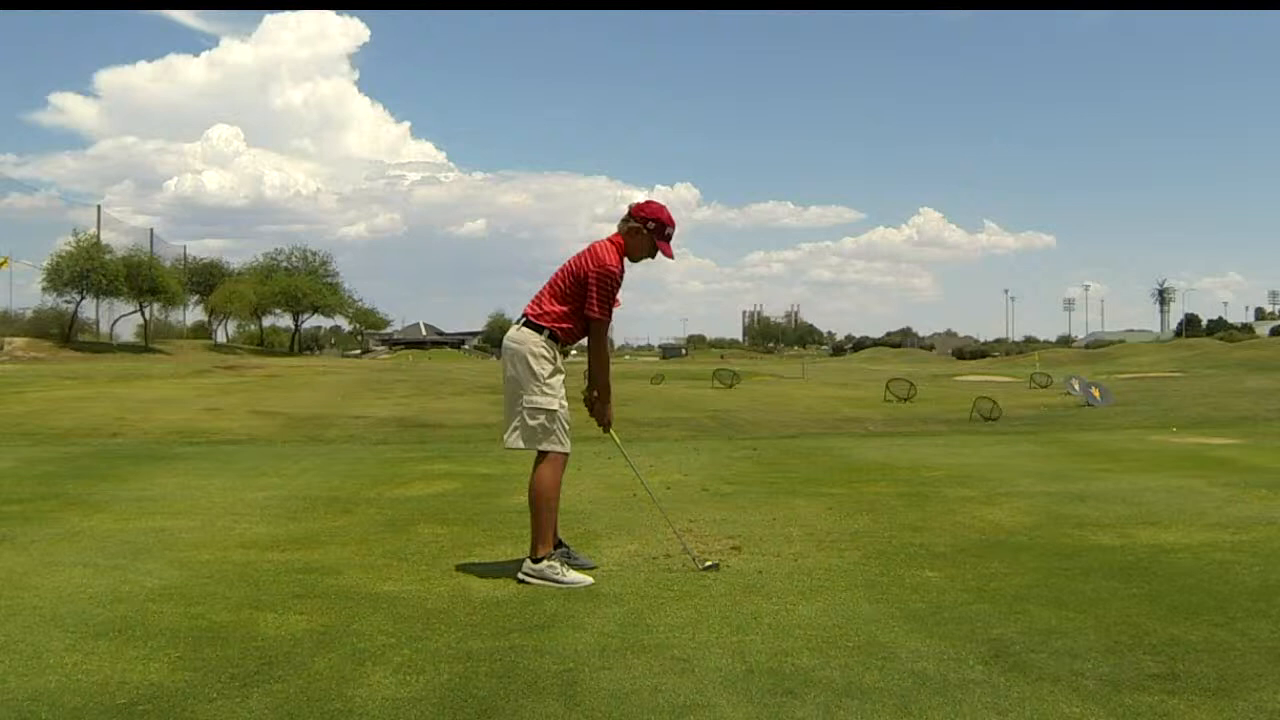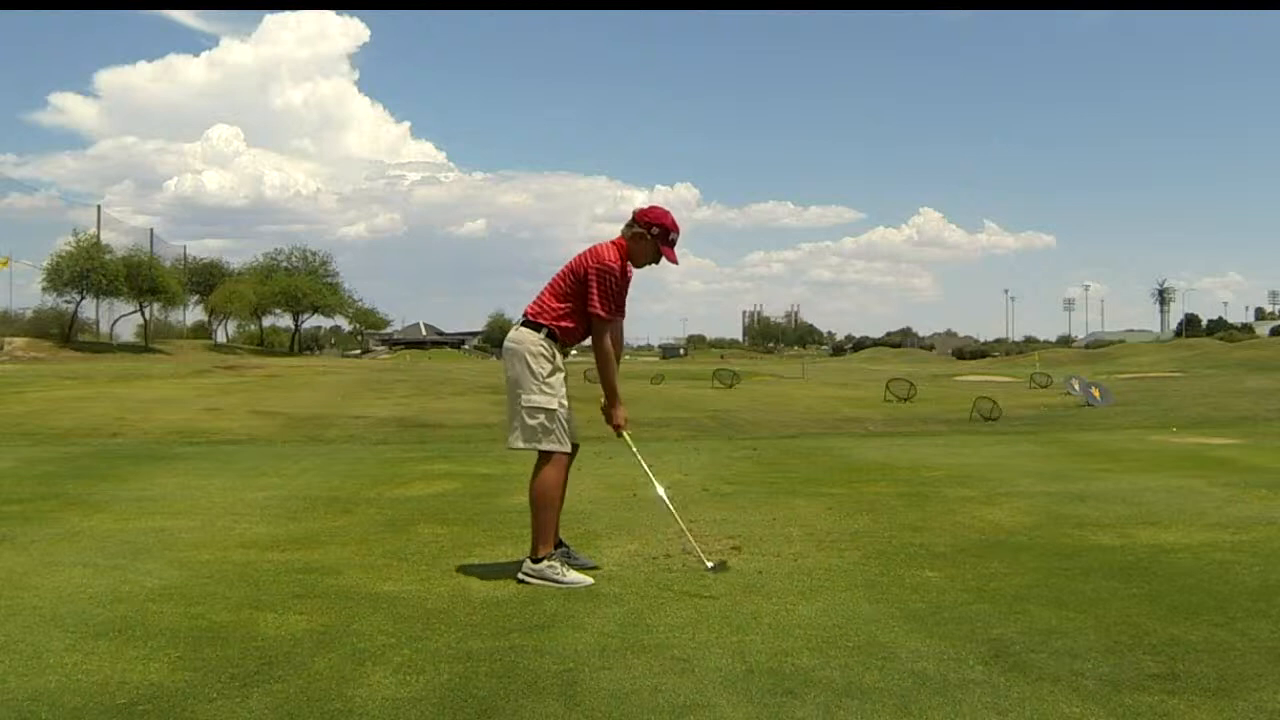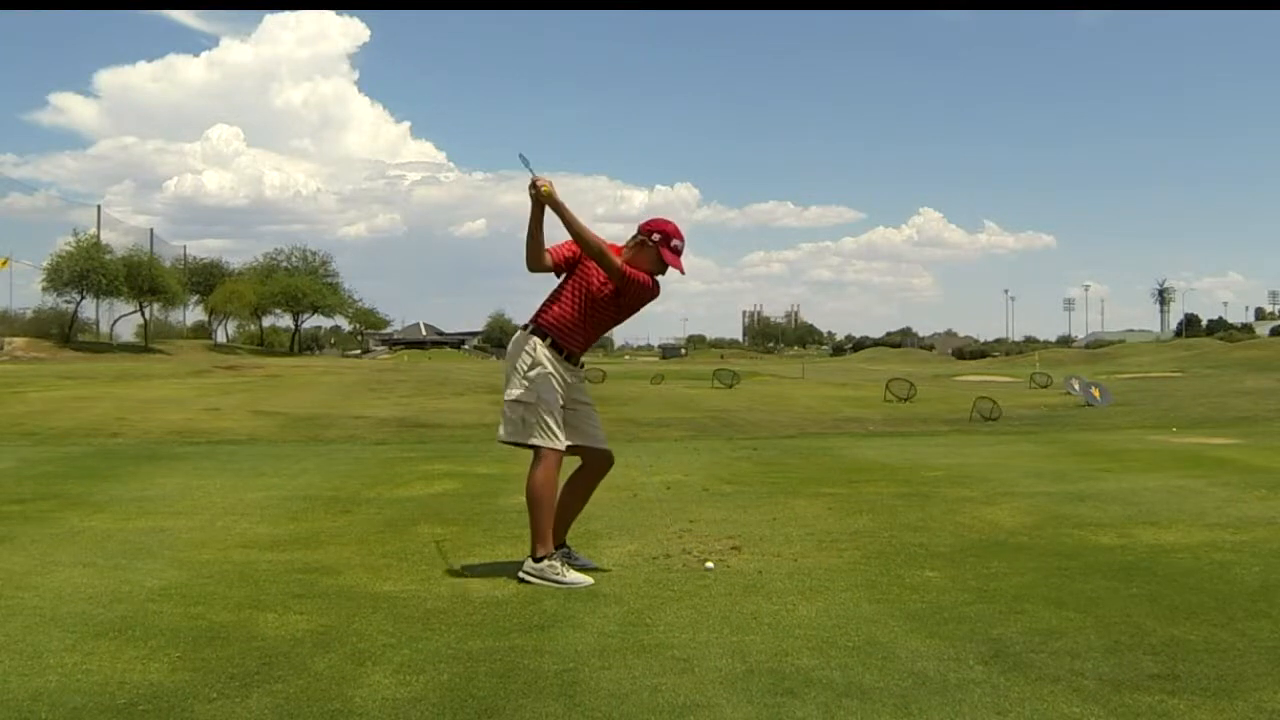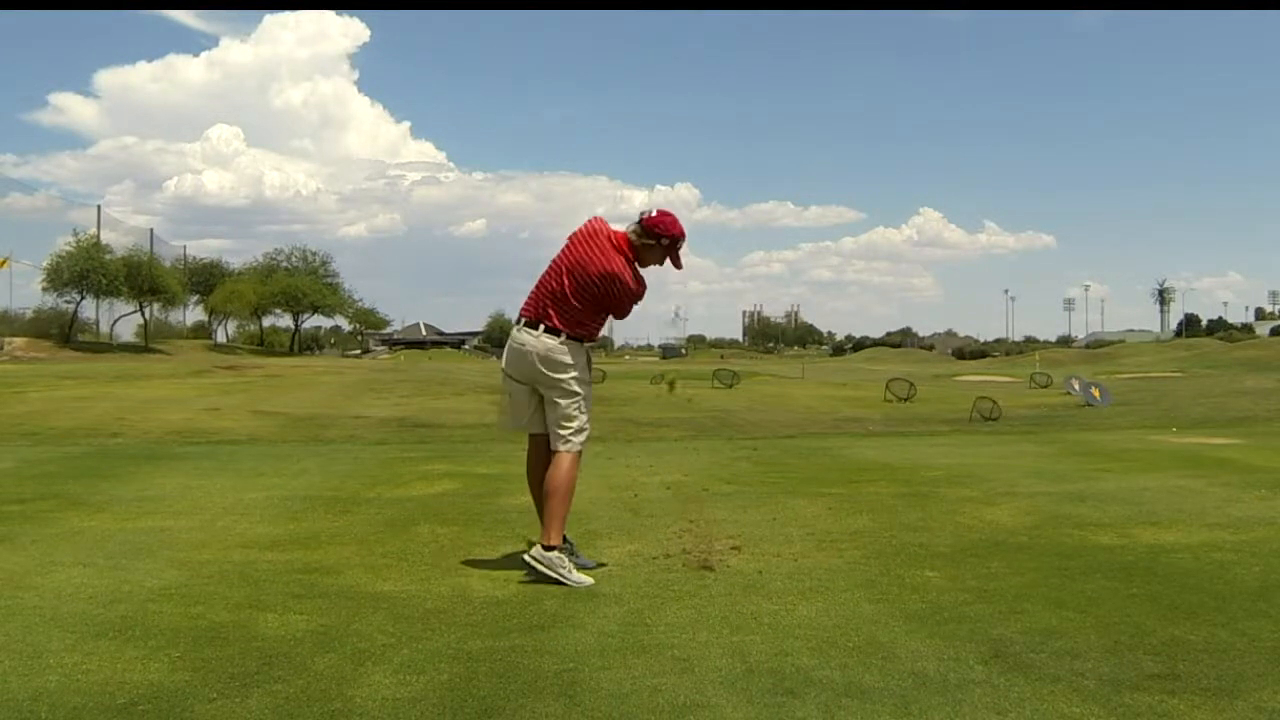
dt=0.5s
person 1, frame 1
left shoulder: (604, 255)
right shoulder: (607, 264)
left elbow: (595, 333)
right elbow: (598, 338)
left wrist: (592, 386)
right wrist: (605, 399)
left hip: (533, 345)
right hip: (535, 347)
left knee: (552, 449)
right knee: (553, 452)
left ankle: (551, 545)
right ankle: (539, 560)
person 1, frame 2
left shoulder: (618, 267)
right shoulder: (607, 263)
left elbow: (615, 334)
right elbow: (600, 338)
left wrist: (612, 394)
right wrist: (615, 402)
left hip: (540, 348)
right hip: (535, 347)
left knee: (564, 449)
right knee: (554, 452)
left ankle: (551, 545)
right ankle: (539, 560)
person 1, frame 3
left shoulder: (646, 288)
right shoulder: (587, 248)
left elbow: (604, 259)
right elbow: (536, 263)
left wrist: (557, 204)
right wrist: (538, 208)
left hip: (567, 367)
right hip: (535, 351)
left knee: (599, 459)
right knee: (549, 451)
left ankle: (555, 545)
right ankle: (540, 559)
person 1, frame 4
left shoulder: (594, 228)
right shoulder: (632, 285)
left hip: (521, 339)
right hip: (561, 351)
left knee: (539, 441)
right knee: (568, 447)
left ankle: (551, 538)
right ankle: (549, 547)
